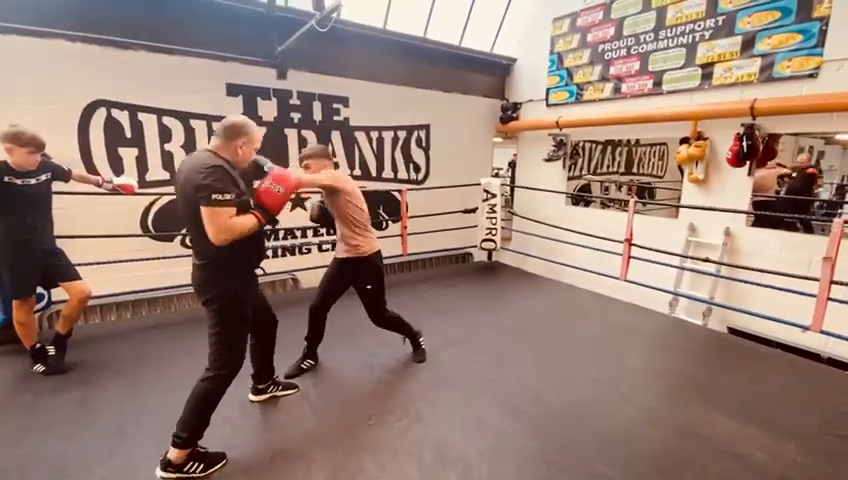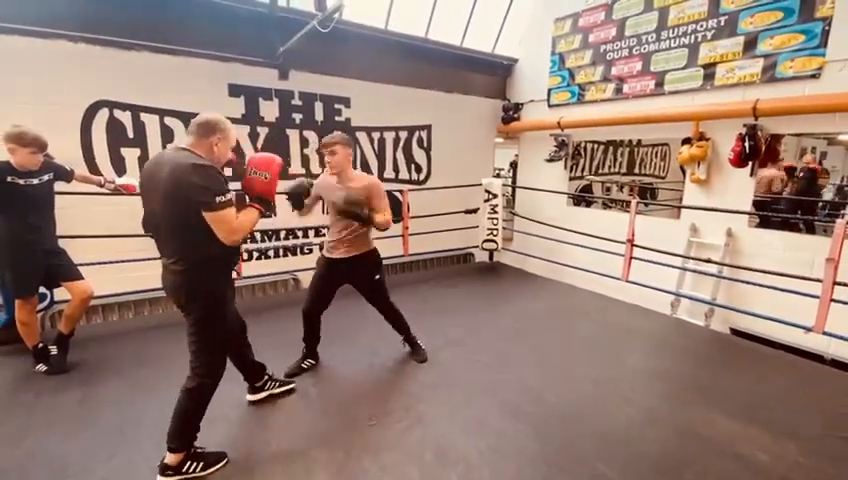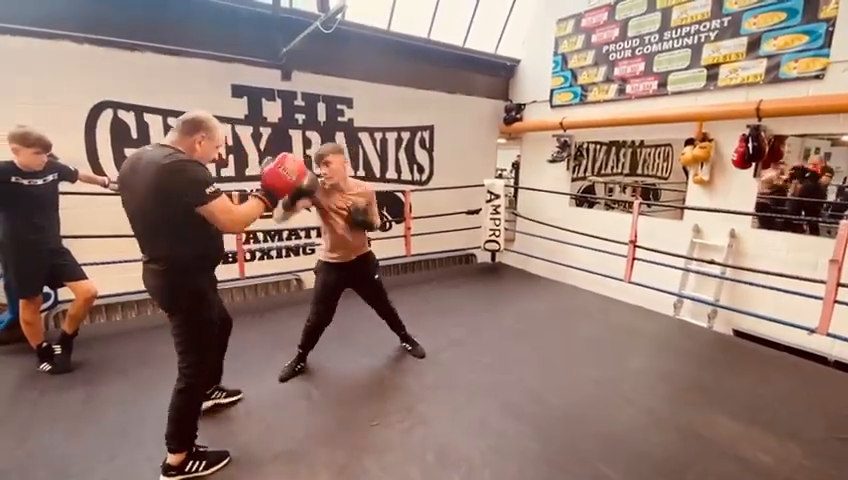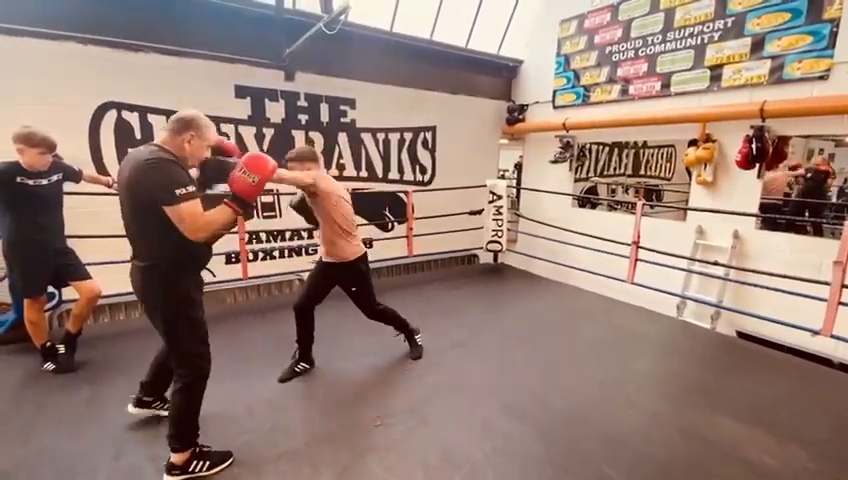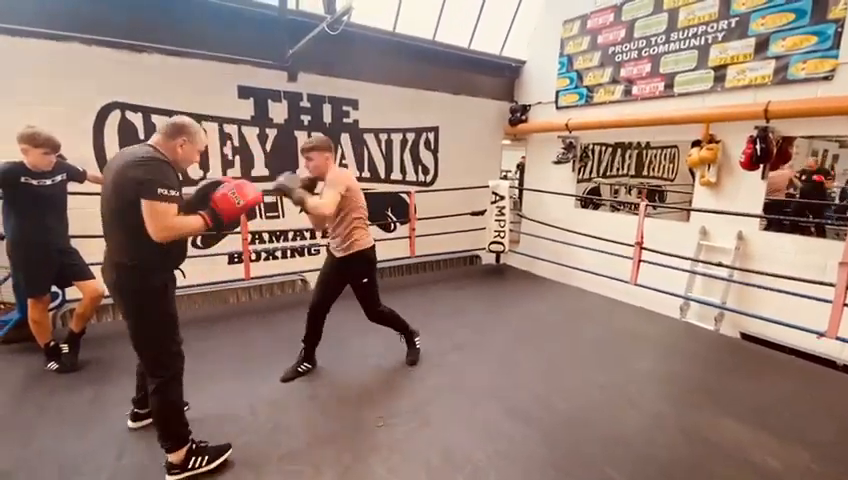
dt=0.2s
person 1, frame 1
left shoulder: (195, 162)
right shoulder: (216, 173)
right elbow: (221, 232)
left wrist: (249, 192)
right wrist: (264, 212)
left hip: (225, 271)
right hip: (225, 276)
left knee: (265, 322)
right knee: (224, 363)
left ankle: (264, 383)
person 1, frame 2
left shoulder: (157, 164)
right shoulder: (200, 173)
right elbow: (232, 233)
left wrist: (228, 184)
right wrist: (259, 202)
left hip: (184, 271)
right hip: (203, 280)
left knee: (233, 329)
right knee: (206, 369)
left ankle: (258, 382)
person 1, frame 3
left shoulder: (135, 162)
right shoulder: (183, 169)
right elbow: (232, 221)
right wrist: (268, 196)
left hip: (163, 270)
right hip: (185, 278)
left knee: (219, 324)
right knee: (196, 364)
left ankle: (208, 391)
person 1, frame 4
left shoulder: (140, 159)
right shoulder: (163, 168)
right elbow: (198, 228)
right wrist: (241, 200)
left hip: (156, 271)
right hip: (169, 279)
left knee: (181, 340)
right knee: (192, 361)
left ankle: (149, 397)
person 1, frame 5
left shoulder: (131, 157)
right shoulder: (153, 166)
right elbow: (163, 229)
left wrist: (199, 199)
right wrist: (213, 215)
left hip: (130, 270)
right hip: (142, 277)
left knee: (152, 345)
right knee: (166, 358)
left ankle: (144, 408)
person 2, frame 1
left shoulder: (46, 167)
left elbow: (74, 175)
left wrist: (104, 182)
left hip: (47, 247)
left knee: (82, 292)
right knee: (23, 304)
left ankle: (57, 345)
right ankle: (38, 355)
person 2, frame 2
left shoulder: (49, 168)
left elbow: (76, 175)
left wrist: (105, 182)
left hip: (49, 247)
left knee: (84, 292)
right knee: (26, 303)
left ankle: (60, 344)
right ankle: (41, 354)
person 2, frame 3
left shoulder: (53, 168)
left elbow: (81, 175)
left wrist: (108, 182)
left hip: (53, 246)
left knee: (87, 291)
right knee: (30, 303)
left ankle: (63, 343)
right ankle: (44, 353)
person 2, frame 4
left shoulder: (58, 168)
left elbow: (84, 176)
left wrist: (111, 182)
left hip: (56, 246)
right hip: (23, 251)
left knee: (91, 291)
right knee: (35, 302)
left ankle: (67, 343)
right ankle: (48, 353)
person 2, frame 5
left shoulder: (62, 168)
left elbow: (89, 176)
left hip: (60, 246)
right hip: (27, 250)
left knee: (95, 291)
right knee: (39, 302)
left ankle: (71, 343)
right ankle: (51, 352)
person 3, frame 1
left shoulder: (333, 178)
right shoulder: (331, 187)
left elbow: (301, 180)
right wrist: (322, 213)
left hip: (365, 259)
right hip: (343, 259)
left knee: (378, 315)
right knee: (317, 307)
left ankle: (414, 338)
right ankle: (310, 355)
person 3, frame 2
left shoulder: (369, 183)
right shoulder: (324, 181)
left elbow: (386, 222)
right elbow: (303, 211)
left wrist: (362, 214)
right wrist: (299, 198)
left hip: (362, 256)
right hip: (331, 258)
left knee: (384, 306)
right knee: (310, 309)
left ankle: (410, 340)
right ankle: (310, 354)
person 3, frame 3
left shoulder: (365, 190)
right shoulder: (317, 190)
left elbow: (375, 223)
right elbow: (280, 217)
left wrist: (367, 222)
right wrist: (291, 199)
left hip: (361, 260)
right hip: (331, 264)
left knee: (383, 306)
right knee: (319, 318)
left ankle: (405, 338)
right ankle: (300, 358)
person 3, frame 4
left shoulder: (317, 181)
right shoulder: (317, 188)
left elbow: (281, 176)
right wrist: (309, 213)
left hip: (351, 261)
right hip: (328, 261)
left knee: (372, 308)
right knee: (302, 306)
left ankle: (410, 333)
right ankle: (303, 358)
person 3, frame 5
left shoulder: (339, 176)
right shoulder: (330, 181)
left elbow: (325, 211)
right elbow: (320, 225)
left wrist: (295, 192)
right wrist: (306, 196)
left hip: (360, 254)
right hip: (337, 255)
left knee: (373, 310)
right knee: (317, 307)
left ankle: (410, 336)
right ankle: (307, 358)
